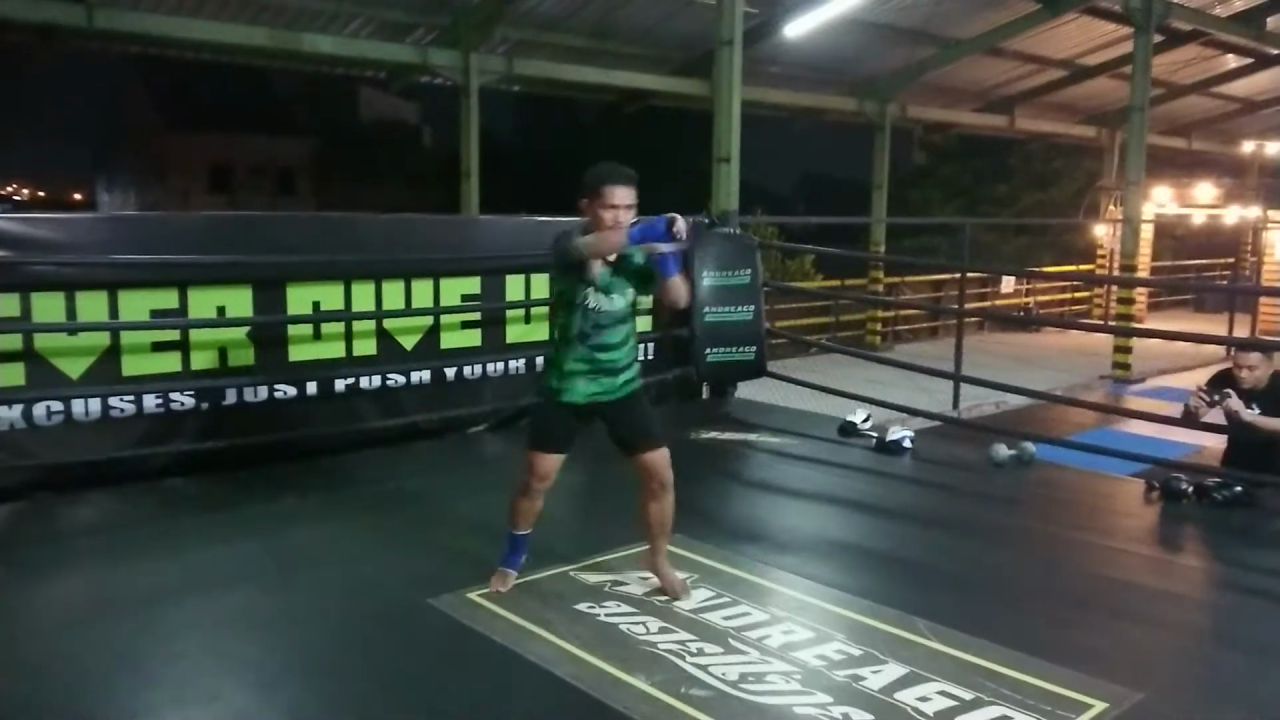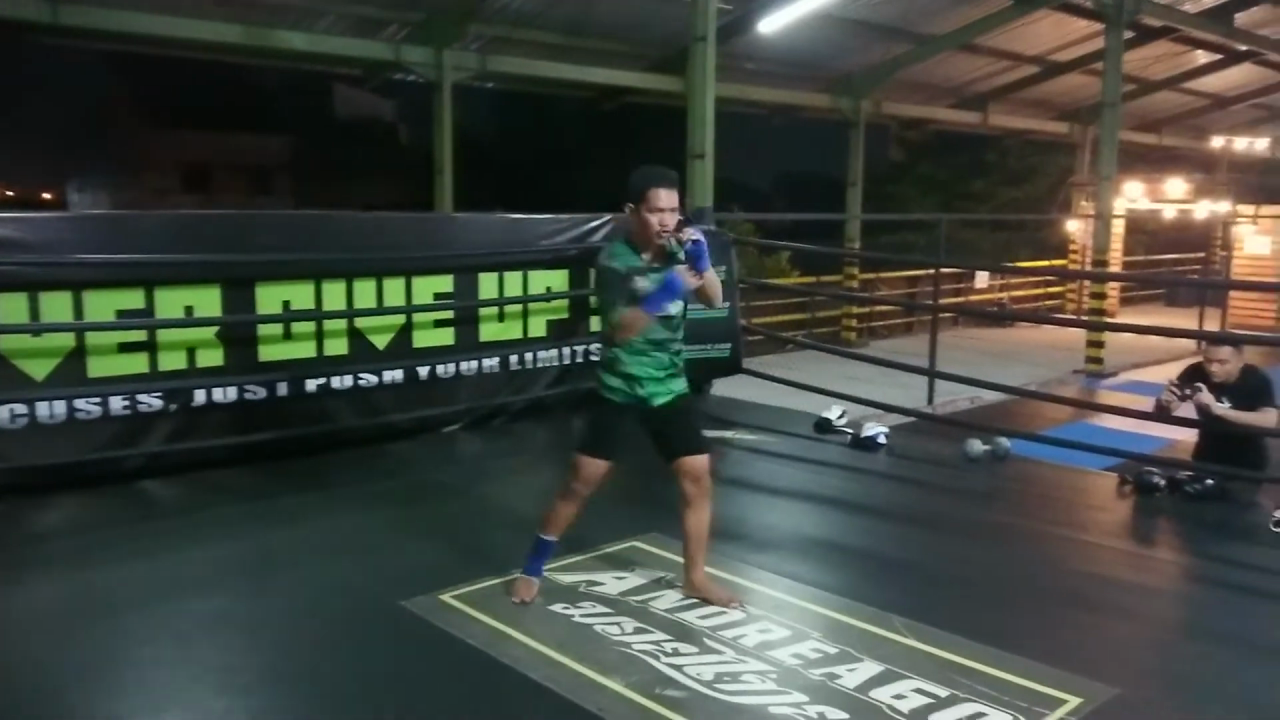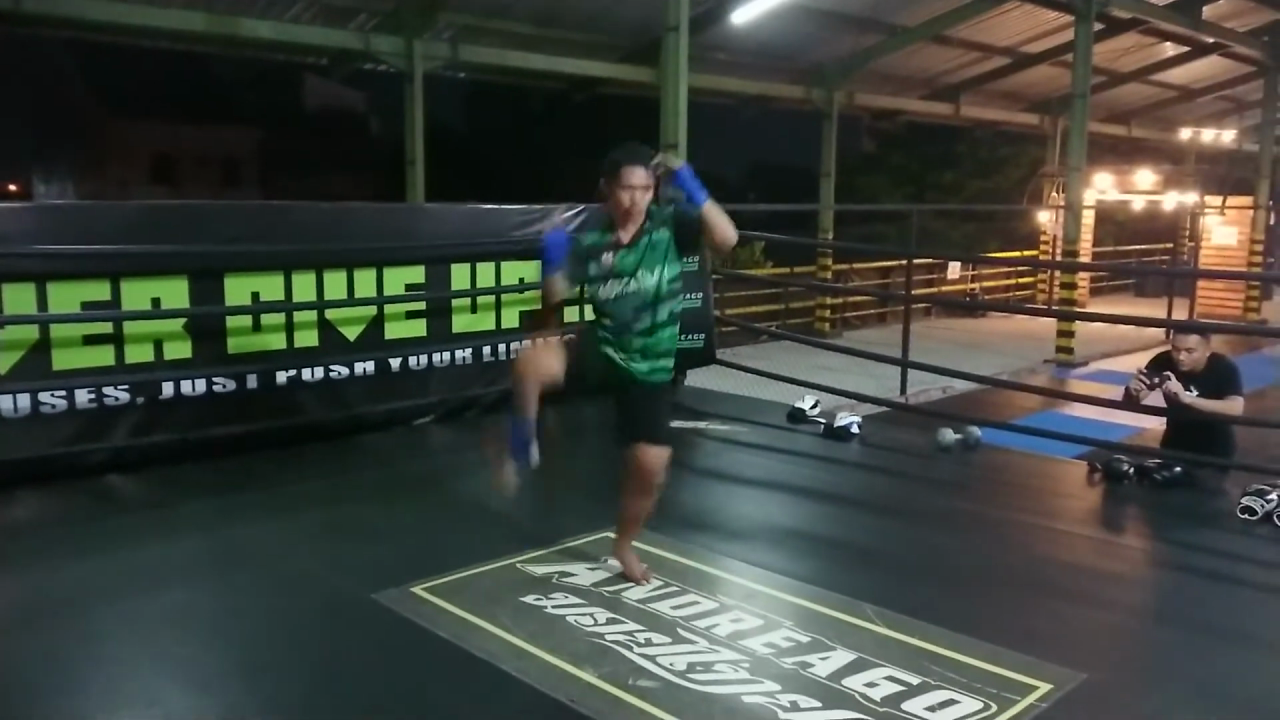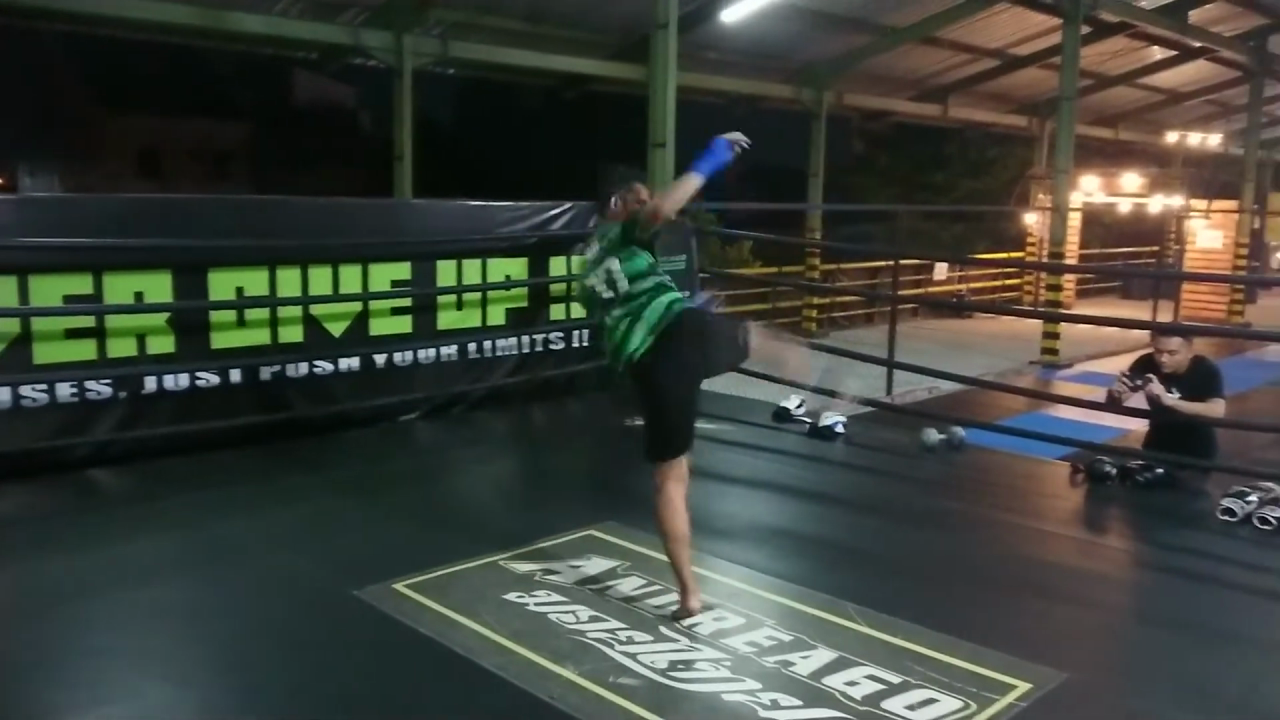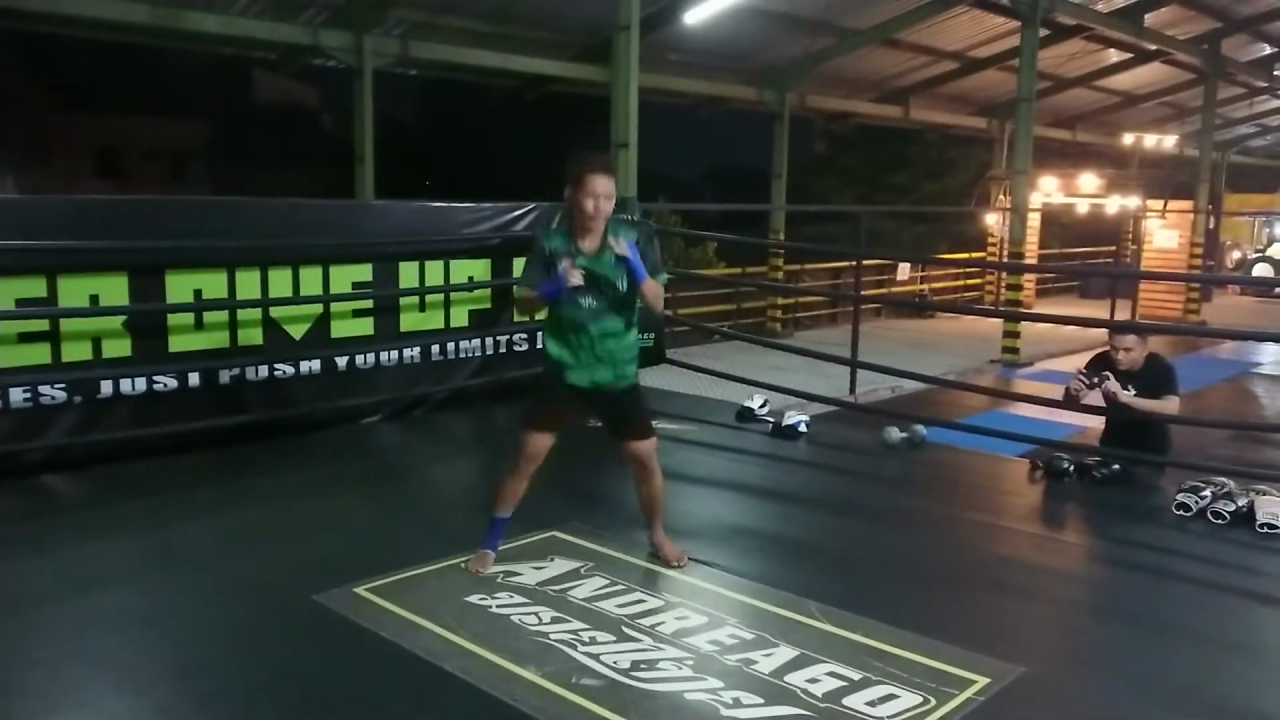
dt=0.7s
person 1, frame 1
left shoulder: (640, 249)
right shoulder: (567, 245)
left elbow: (678, 301)
right elbow: (591, 250)
left wrist: (667, 256)
right wrist: (654, 229)
left hip: (620, 387)
right hip: (567, 387)
left knee: (660, 476)
right knee: (537, 478)
left ankle: (659, 560)
right ankle: (513, 557)
person 1, frame 2
left shoulder: (676, 251)
right shoulder: (614, 262)
left elbow: (714, 297)
right elbow: (622, 330)
left wrist: (700, 256)
right wrist: (663, 292)
left hip: (671, 390)
right hip: (621, 391)
left knee: (698, 480)
right knee: (581, 481)
left ankle: (695, 576)
right ankle: (534, 567)
person 1, frame 3
left shoulder: (671, 222)
right shoulder: (589, 239)
left elbow: (727, 239)
right elbow: (555, 297)
left wrist: (691, 188)
right wrist: (553, 259)
left hip: (647, 370)
right hip: (598, 353)
left knee: (649, 472)
right knee: (532, 361)
left ankle: (623, 547)
right ankle: (523, 443)
person 1, frame 4
left shoulder: (593, 259)
right shoulder: (630, 236)
right elbow: (662, 208)
right wrist: (711, 158)
left hip: (651, 368)
right hip: (696, 332)
left knee: (670, 480)
right knee: (754, 338)
left ankle: (689, 592)
person 1, frame 5
left shoulder: (633, 240)
right shoulder: (549, 246)
left elbow: (656, 303)
right elbow: (524, 302)
left wrist: (633, 266)
right wrist: (554, 286)
left hip: (616, 375)
right hip: (565, 373)
left knee: (646, 459)
right knee: (527, 459)
left ankle: (658, 536)
right ankle: (493, 539)
